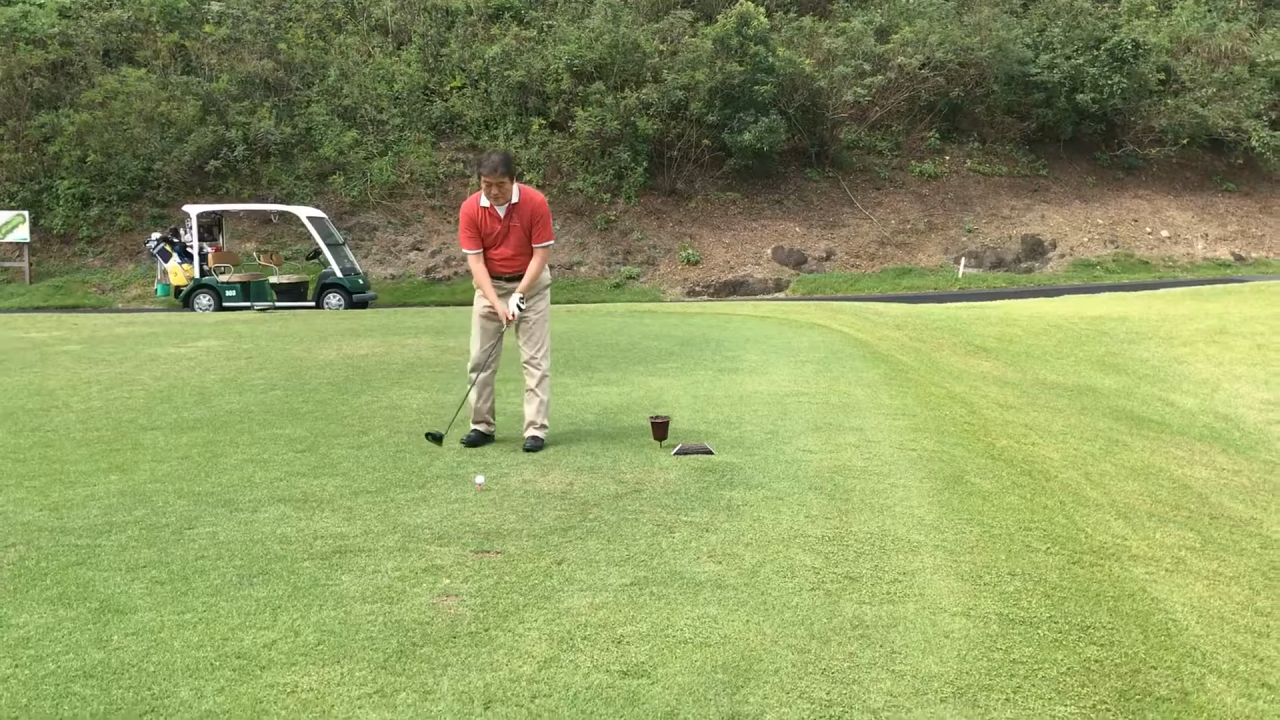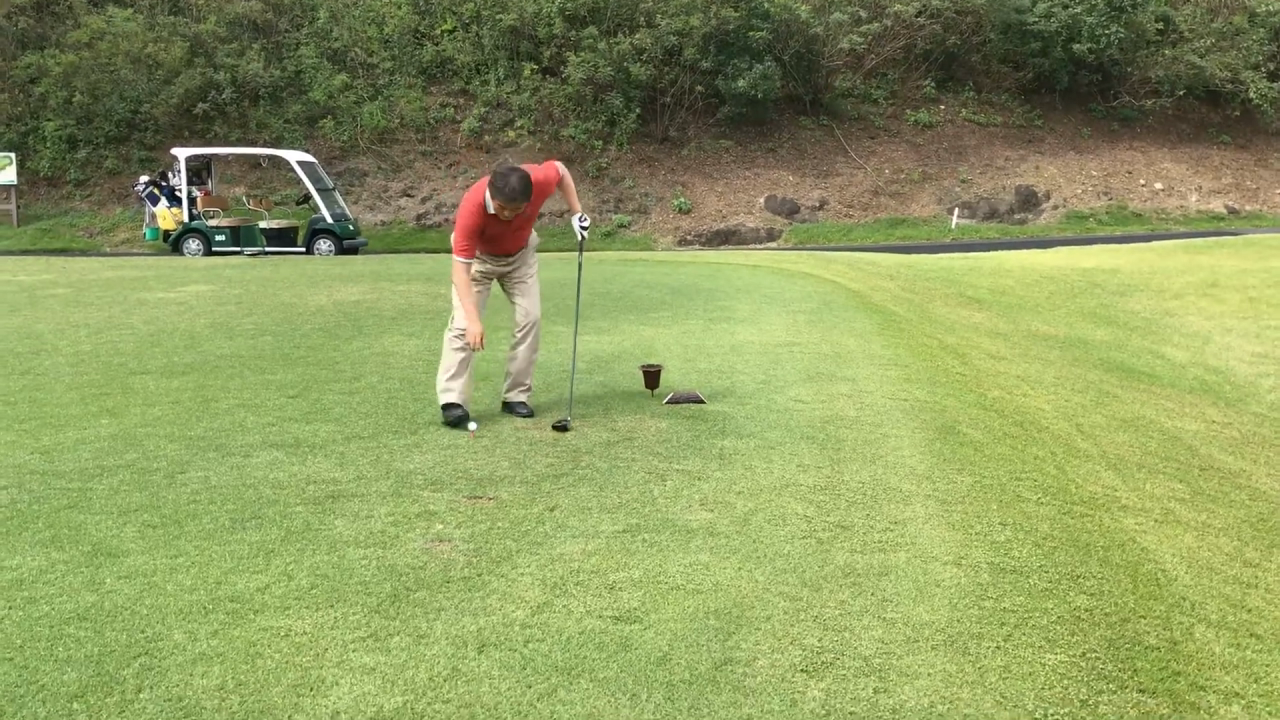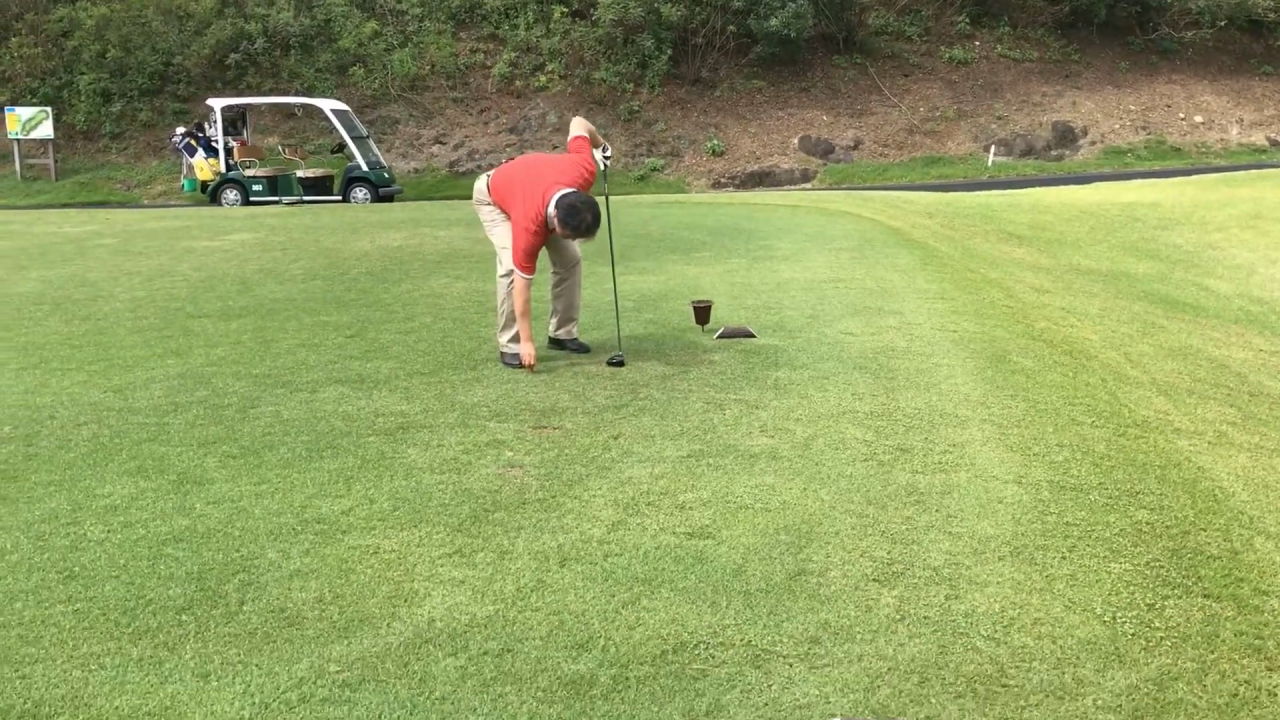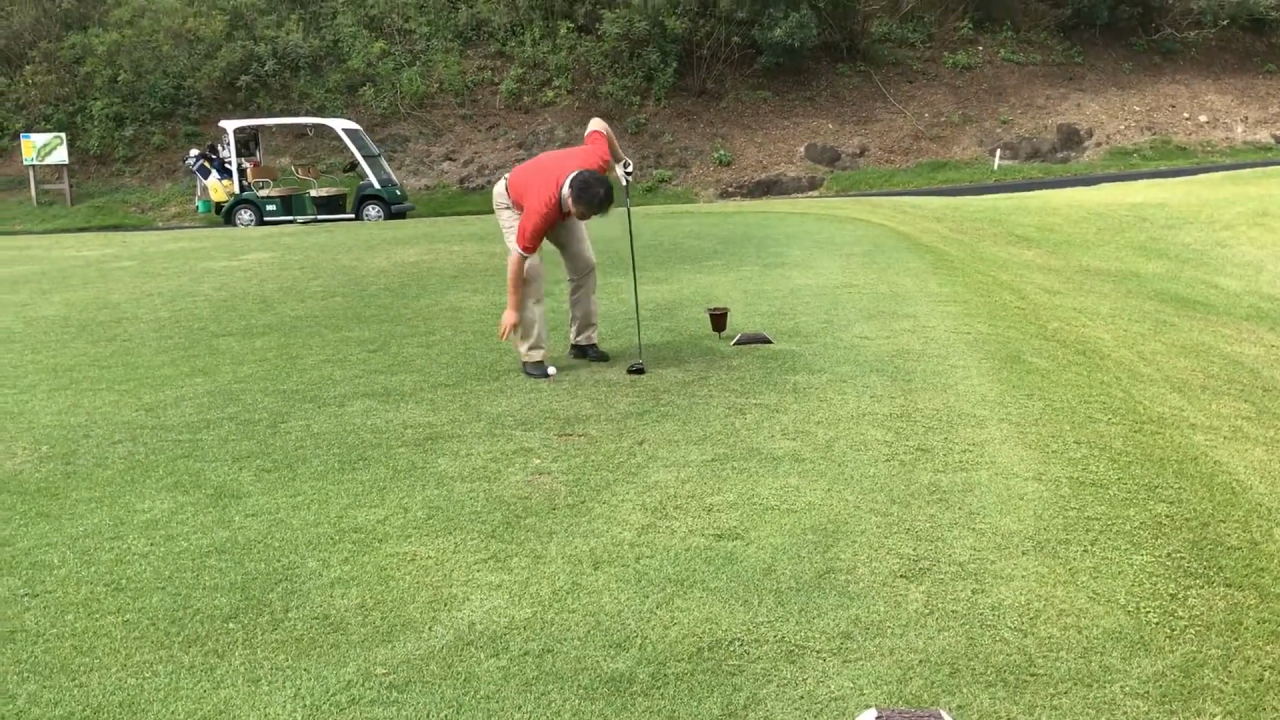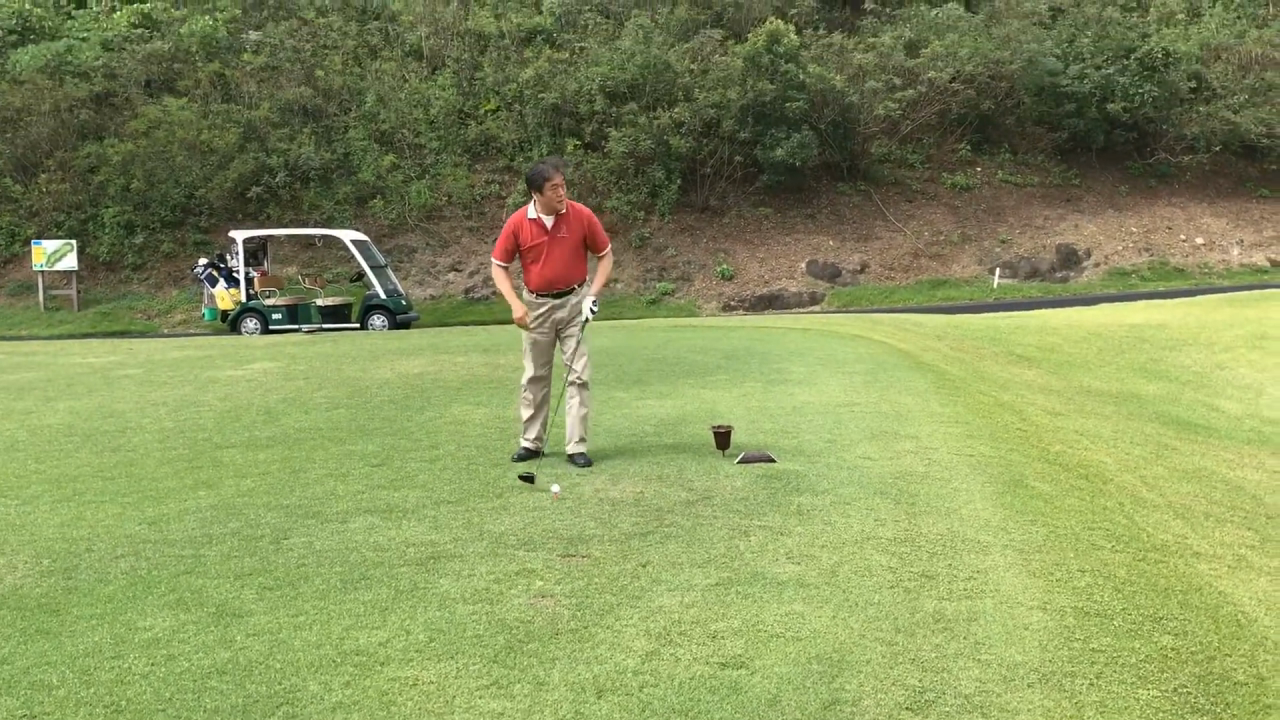
dt=1s
person 1, frame 1
left shoulder: (535, 202)
right shoulder: (470, 209)
left elbow: (541, 253)
right elbow: (475, 260)
left wrist: (519, 293)
right wrist: (496, 300)
left hip: (529, 286)
right hip: (490, 287)
left knee: (534, 358)
right knee: (480, 358)
left ankle: (535, 429)
right ankle: (482, 425)
person 1, frame 2
left shoulder: (538, 181)
right shoulder: (473, 207)
left elbow: (559, 167)
right elbow: (461, 267)
left wrist: (576, 212)
right wrist: (473, 319)
left hip: (519, 253)
right hip: (476, 255)
left knee: (529, 318)
right knee: (463, 323)
left ankle: (516, 396)
right ankle: (452, 401)
person 1, frame 3
left shoulder: (585, 172)
right shoulder: (531, 225)
left elbow: (578, 123)
right elbow: (522, 285)
left wrist: (601, 146)
right wrist: (528, 342)
left hip: (538, 185)
right hip: (493, 196)
left knee: (570, 259)
right knee: (511, 266)
left ankle: (562, 334)
right ankle: (510, 345)
person 1, frame 4
left shoulder: (596, 165)
right shoulder: (540, 209)
left elbow: (598, 124)
right elbow: (517, 260)
left wrist: (620, 161)
right wrist: (511, 310)
left hip: (561, 203)
right hip: (514, 203)
left knee: (584, 265)
right knee: (530, 270)
left ankle: (584, 340)
right ankle: (531, 355)
person 1, frame 5
left shoulder: (583, 216)
right shoulder: (516, 223)
left elbow: (606, 257)
right elbow: (499, 267)
left wrist: (593, 294)
right wrist: (515, 304)
left hip: (575, 302)
right hip: (536, 305)
left knee: (578, 375)
right knee: (535, 376)
left ankle: (576, 446)
right ankle: (532, 441)
